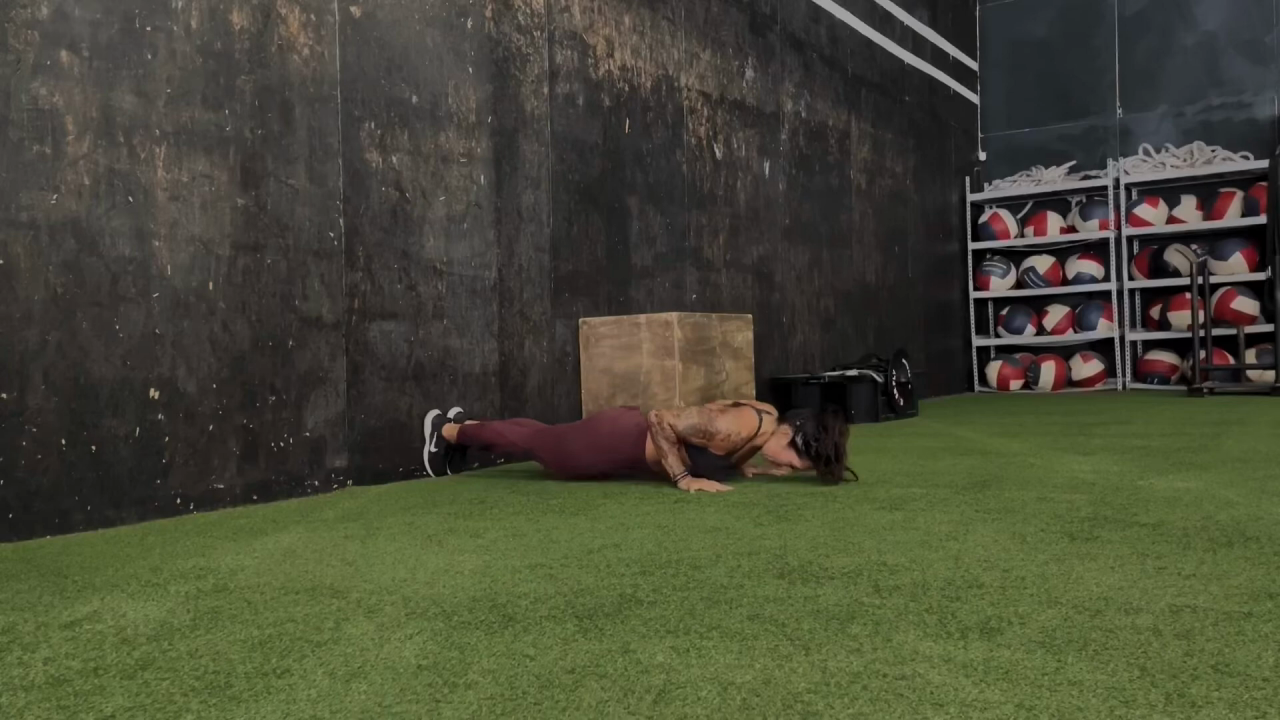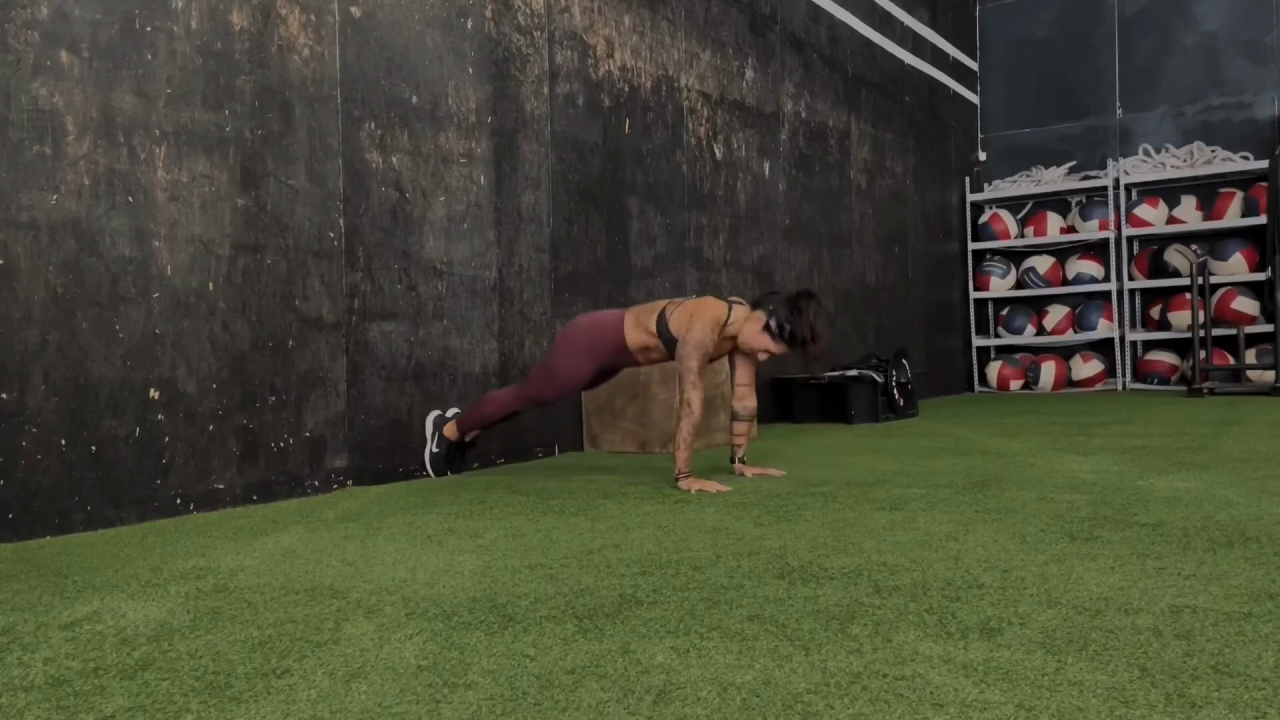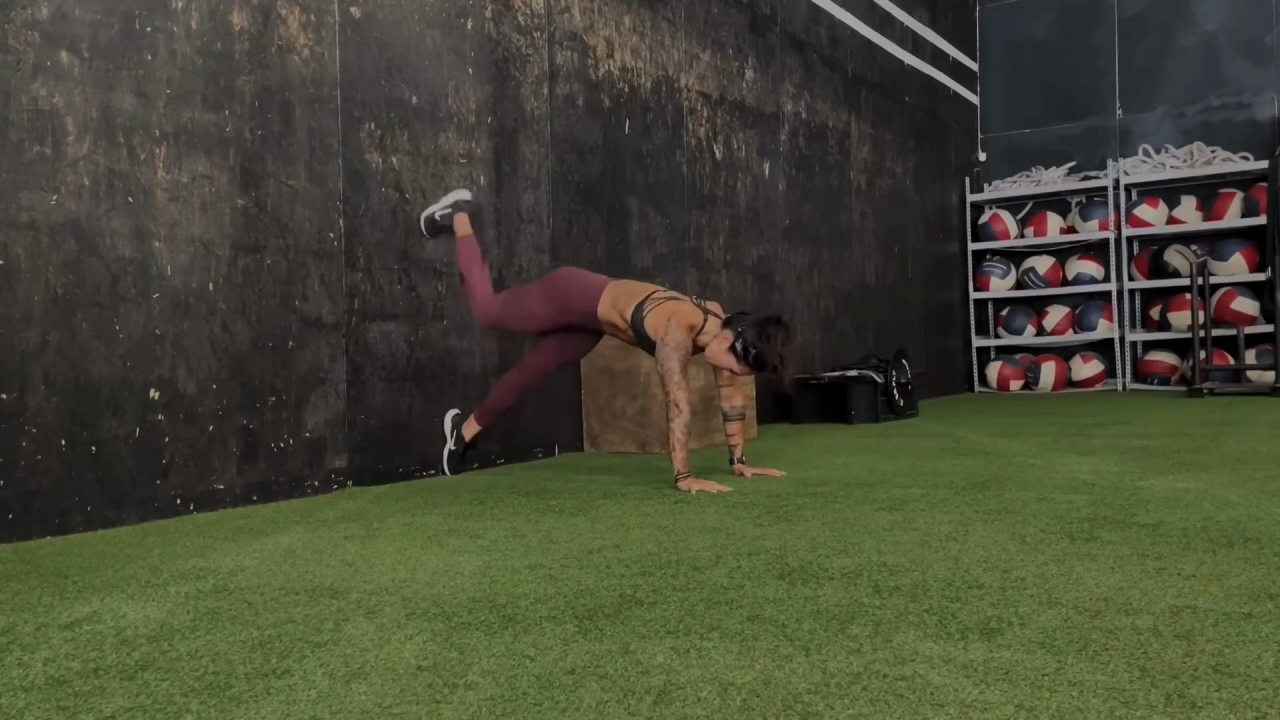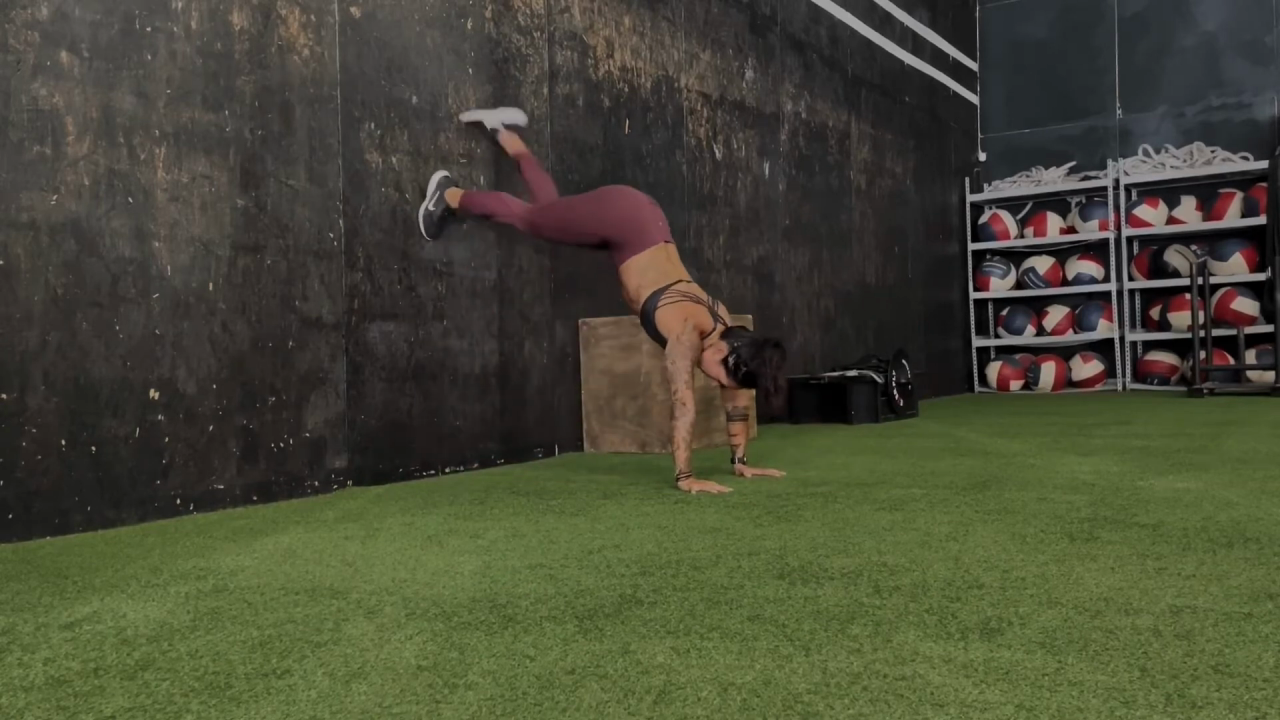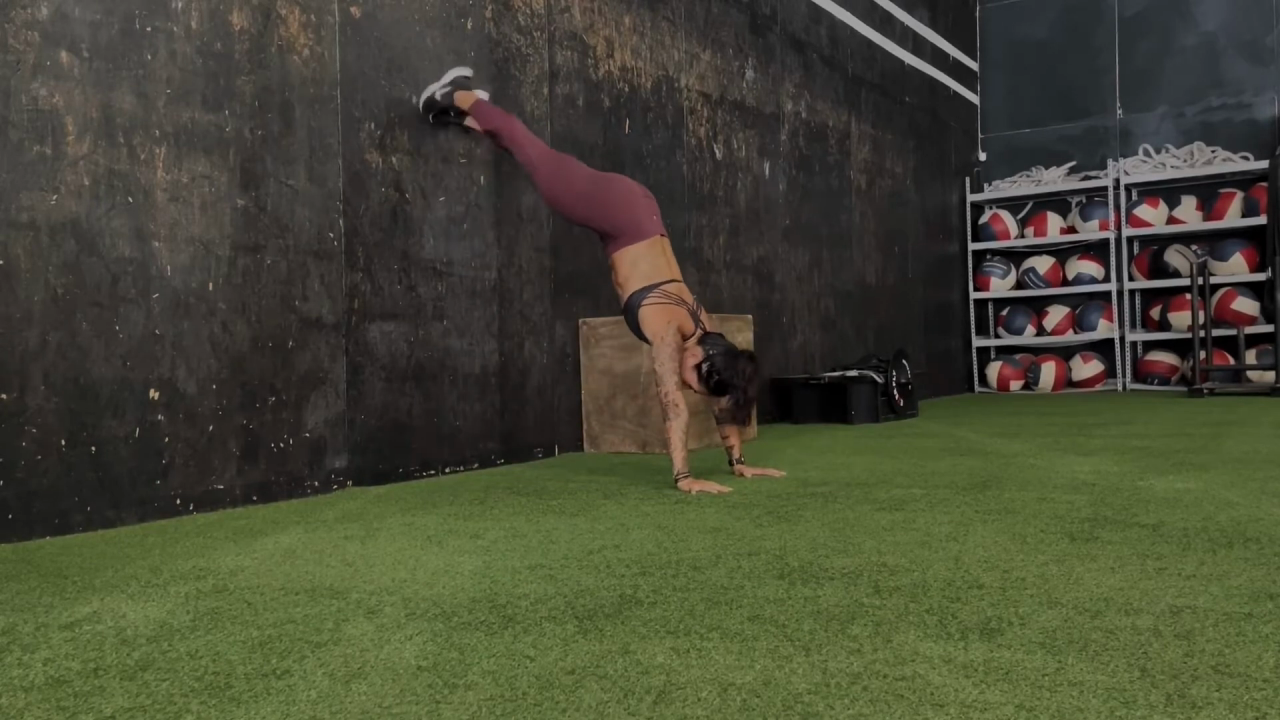
dt=0.7s
person 1, frame 1
left shoulder: (766, 417)
right shoulder: (738, 429)
right elbow: (661, 417)
left wrist: (738, 464)
right wrist: (683, 478)
left hip: (638, 431)
right hip: (621, 442)
left knee: (543, 436)
right knee: (530, 441)
left ankle: (463, 423)
right ankle: (447, 428)
person 1, frame 2
left shoulder: (745, 322)
right shoulder: (706, 324)
left elbow: (744, 395)
right elbow: (691, 401)
left wrist: (740, 460)
right wrist: (684, 475)
left hip: (614, 350)
right hip: (594, 339)
left knee: (537, 390)
right knee: (527, 395)
left ankle: (462, 427)
right ankle: (447, 430)
person 1, frame 3
left shoulder: (724, 329)
right shoulder: (680, 331)
left elbow: (731, 398)
right elbow: (678, 405)
left wrist: (739, 461)
right wrist: (684, 477)
left hip: (594, 318)
right hip: (574, 297)
left knee: (528, 374)
right knee: (486, 309)
left ankle: (465, 432)
right ankle: (459, 216)
person 1, frame 4
left shoulder: (726, 331)
right shoulder: (689, 332)
left elbow: (735, 400)
right elbow: (683, 404)
left wrist: (741, 461)
right wrist: (686, 477)
left hip: (640, 217)
right hip: (622, 215)
left knee: (551, 207)
right knee: (526, 216)
left ankle: (505, 133)
right ankle: (449, 195)
person 1, frame 5
left shoulder: (706, 332)
right shoulder: (668, 331)
left elbow: (723, 400)
right elbow: (673, 404)
left wrist: (738, 462)
right wrist: (684, 477)
left hip: (635, 205)
right hip: (617, 208)
left knee: (549, 160)
right knee: (536, 157)
left ankle: (473, 111)
right ankle: (459, 95)
